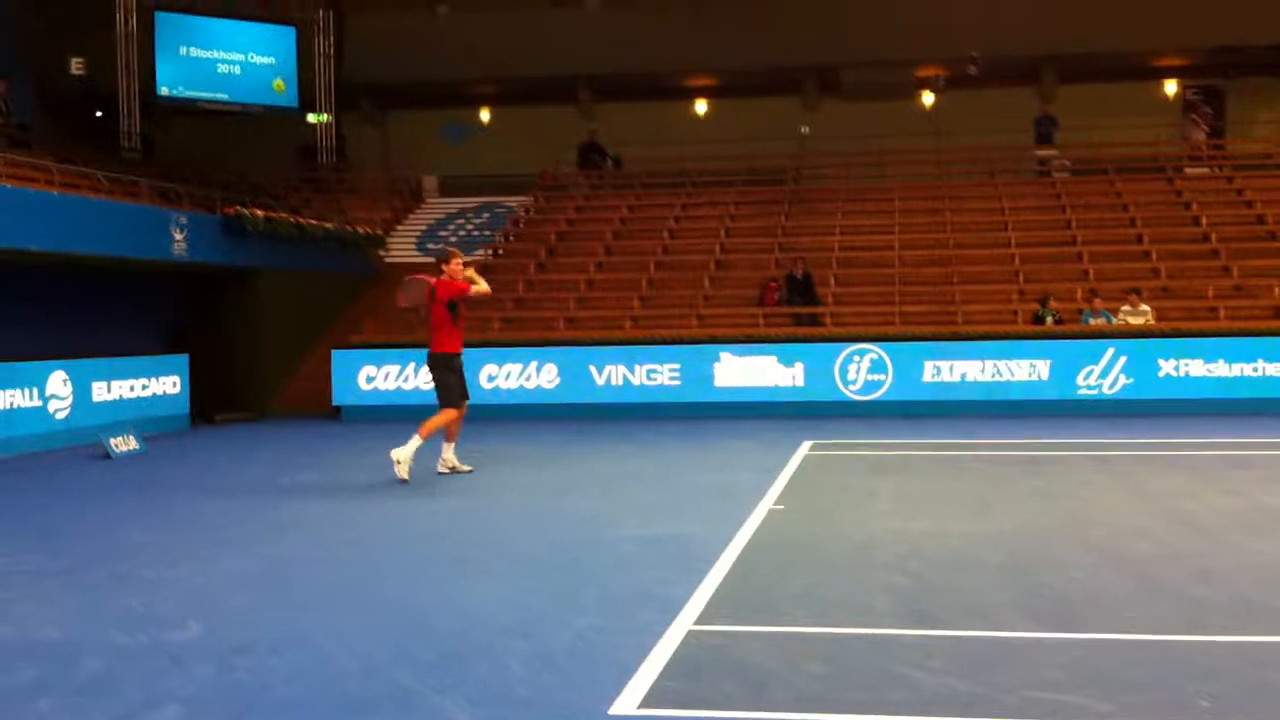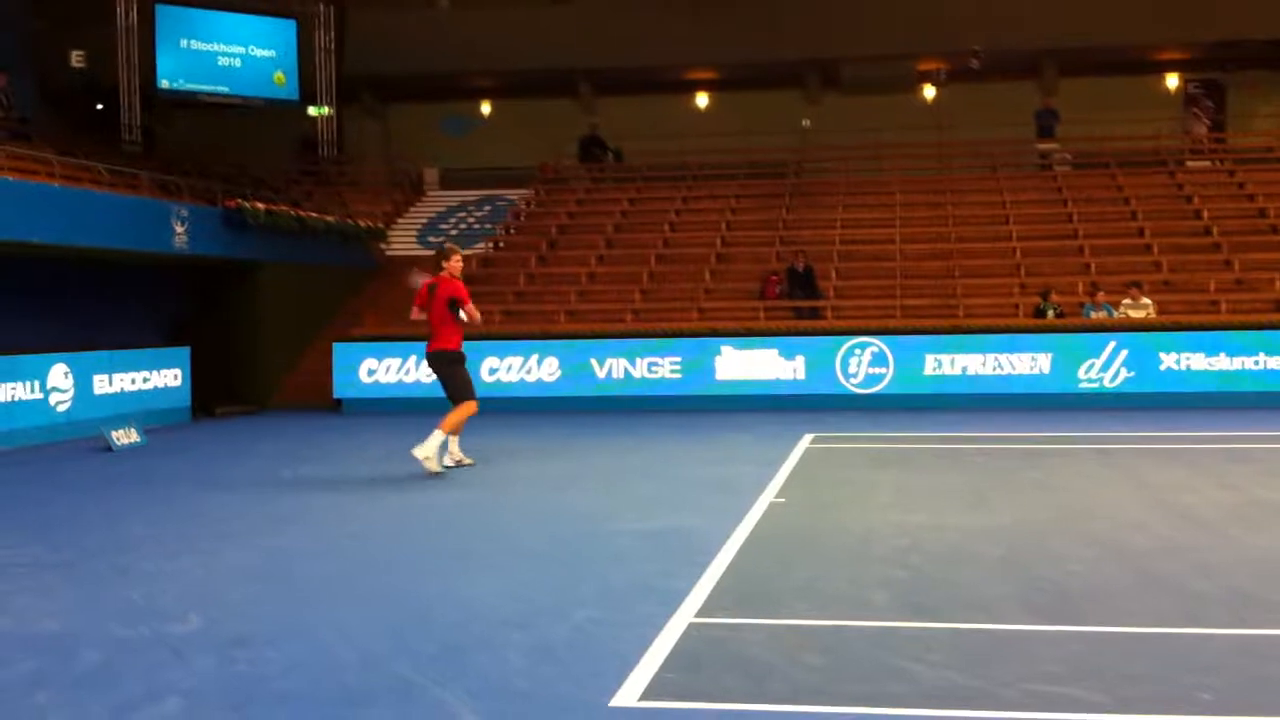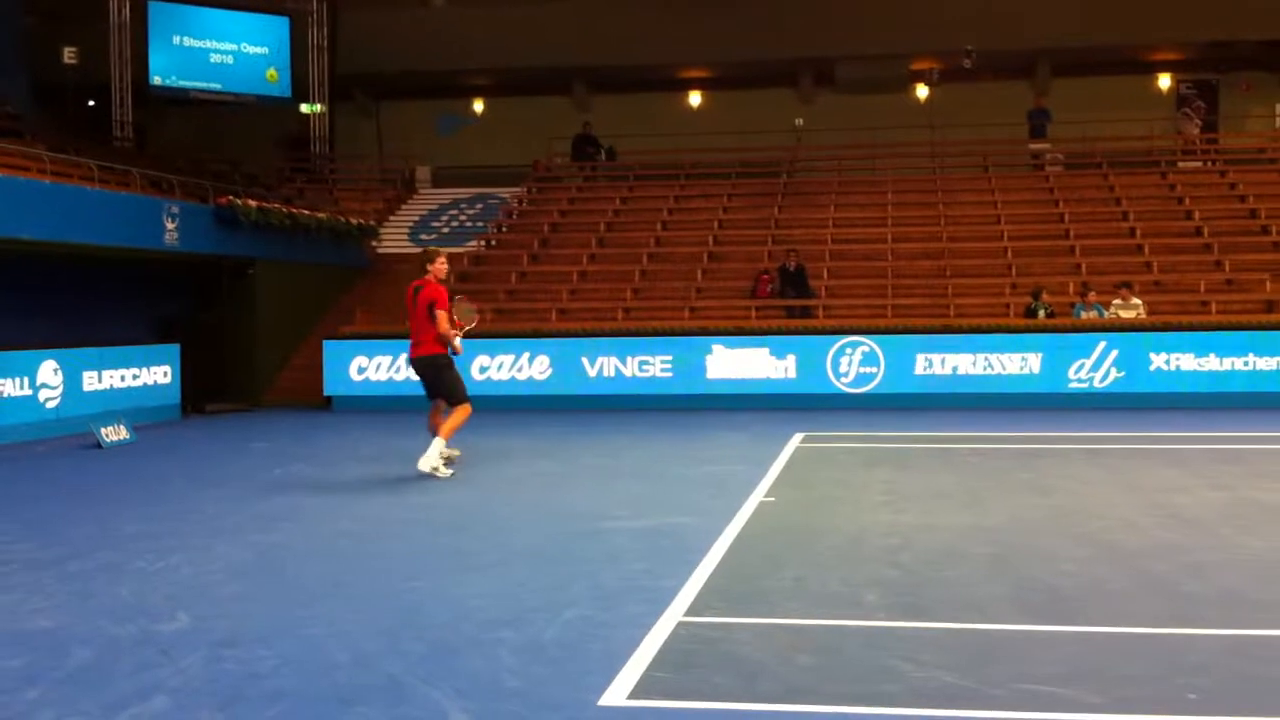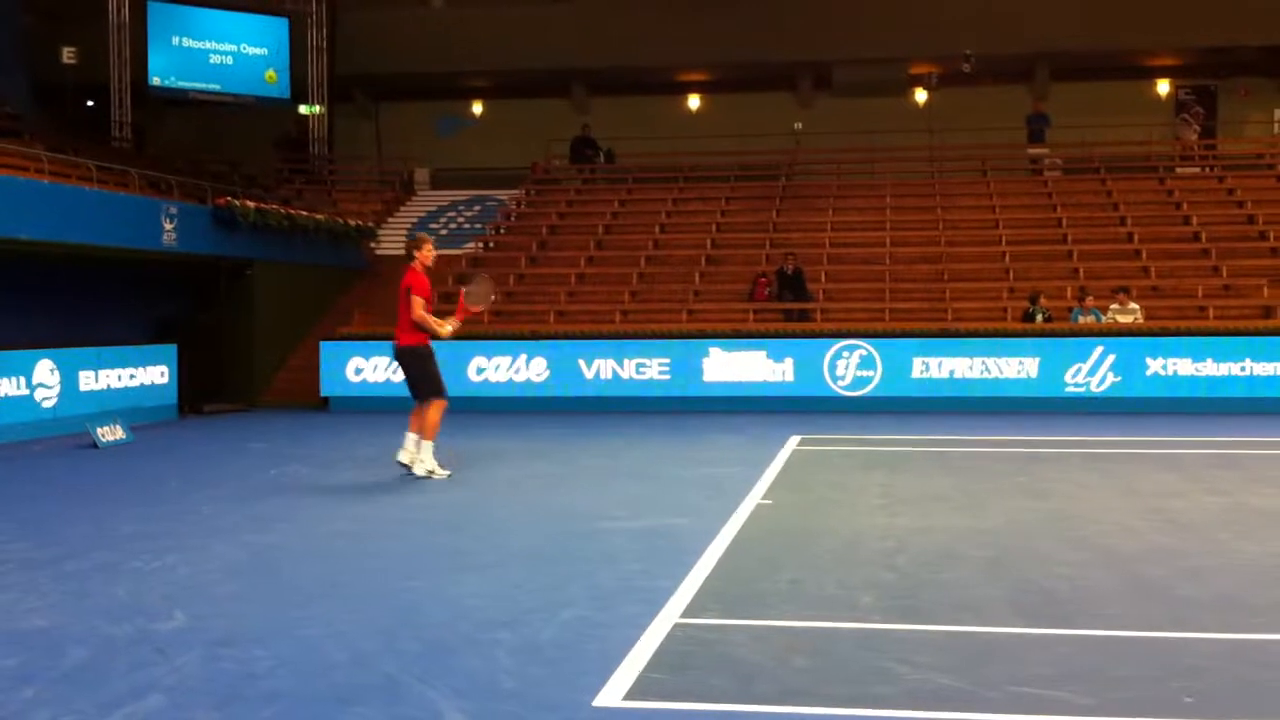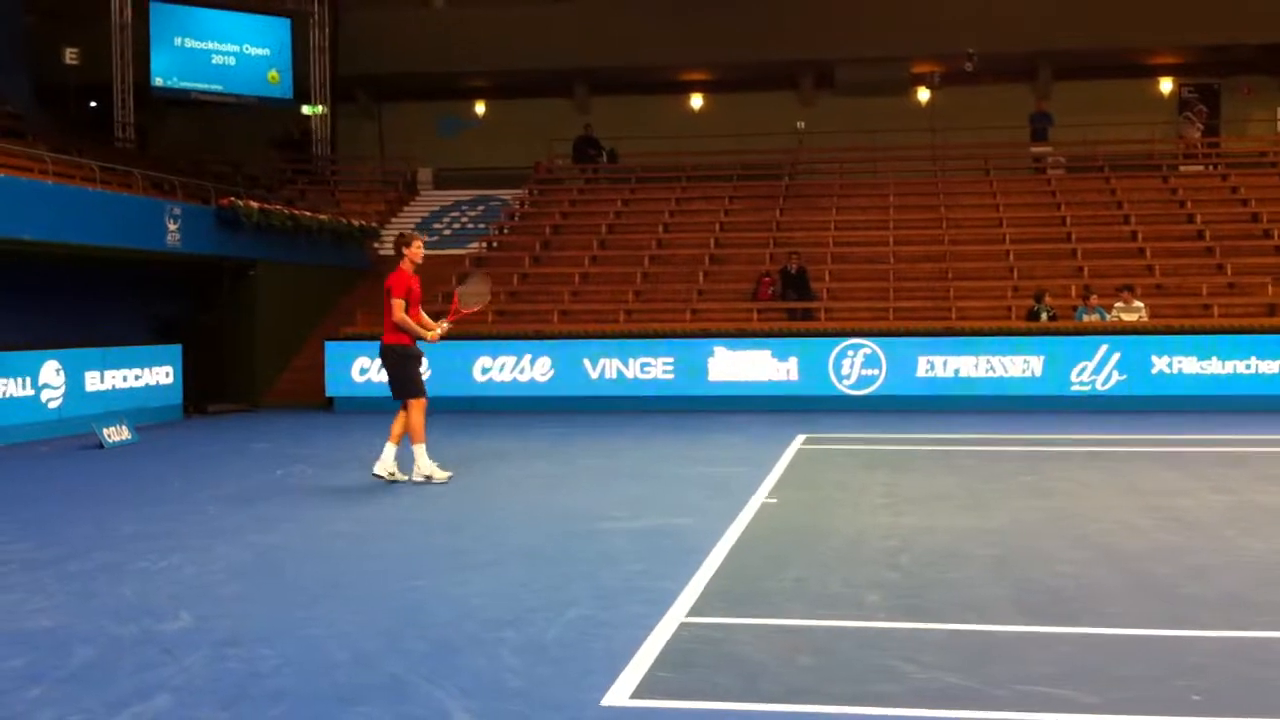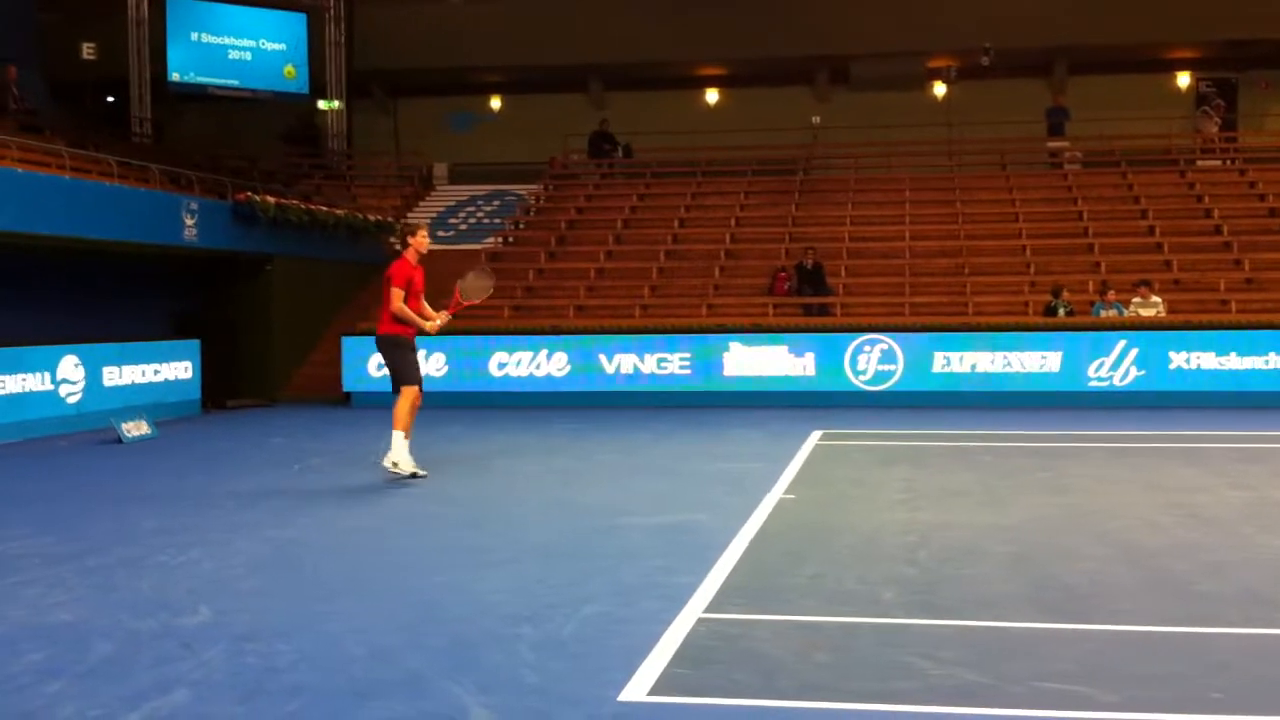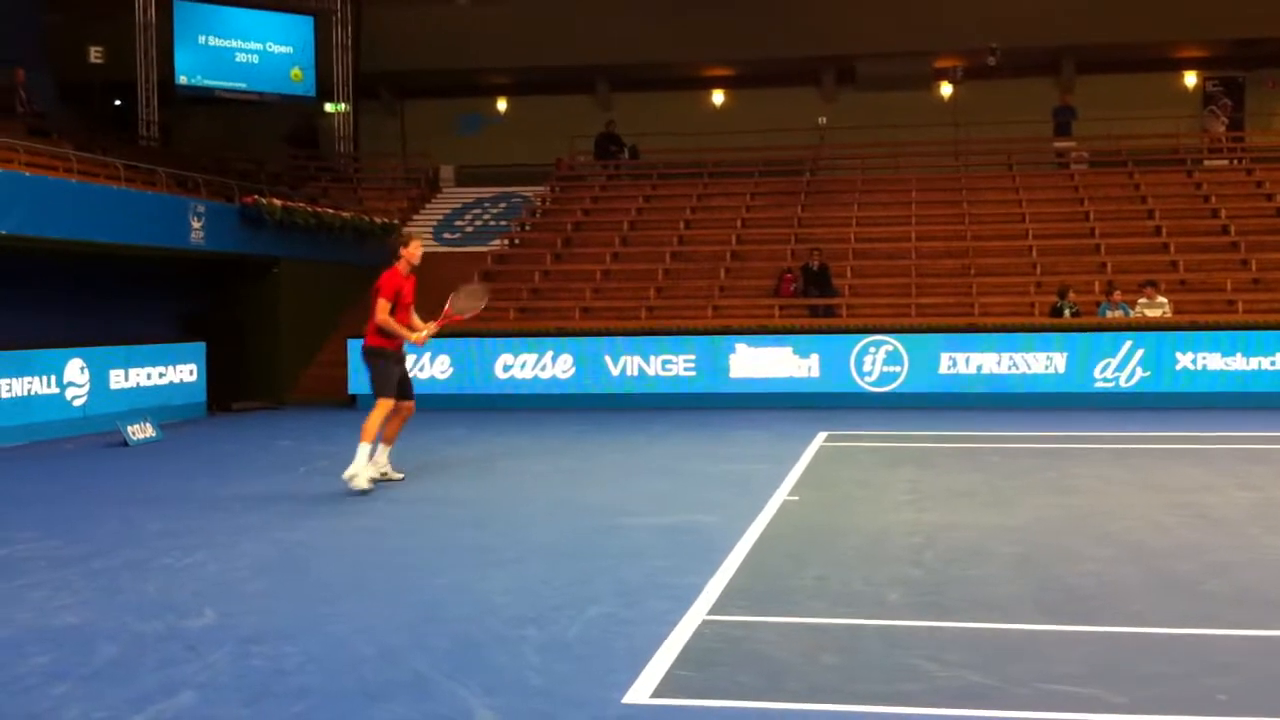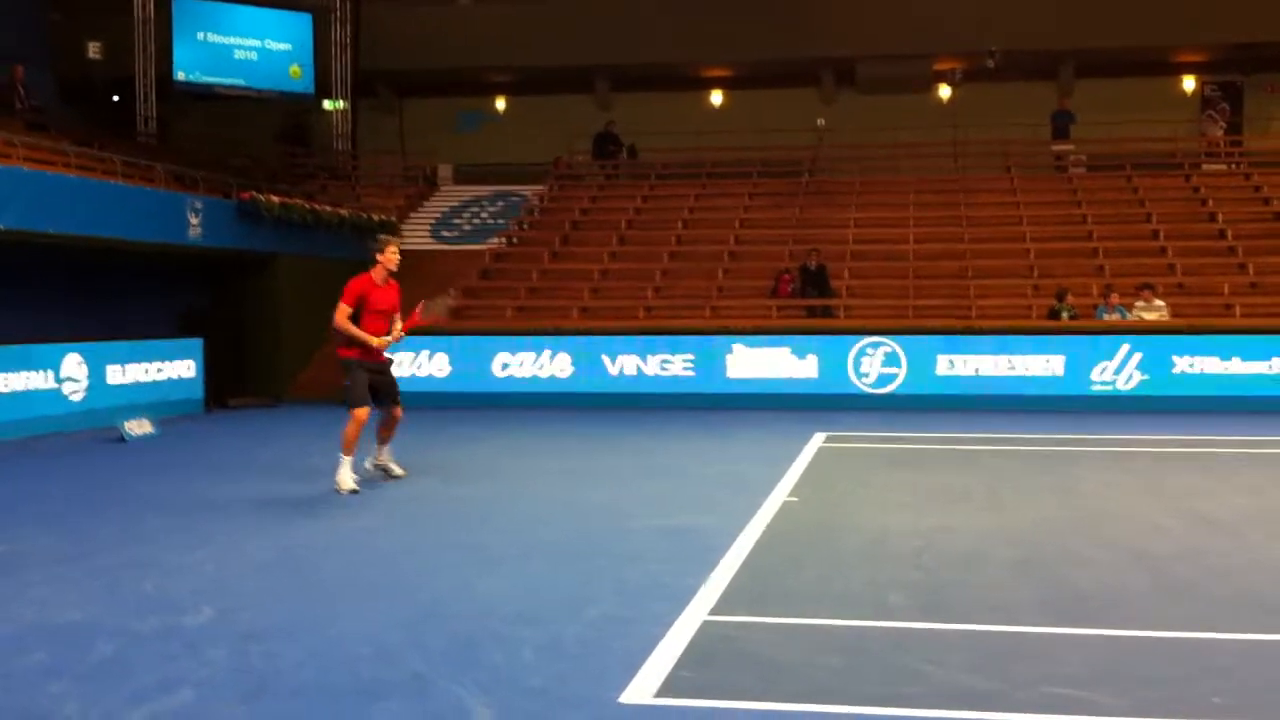
dt=0.2s
person 1, frame 1
left shoulder: (436, 287)
right shoulder: (451, 287)
right elbow: (485, 290)
right wrist: (473, 276)
left hip: (450, 356)
right hip: (444, 357)
left knee: (461, 408)
right knee: (450, 412)
left ankle: (447, 459)
right ankle: (405, 453)
person 1, frame 2
left shoulder: (427, 286)
right shoulder: (455, 287)
left elbow: (415, 315)
right elbow: (475, 318)
right wrist: (463, 315)
left hip: (436, 352)
right hip: (447, 353)
left knee: (460, 402)
right knee: (469, 406)
left ankle: (453, 453)
right ankle: (428, 448)
person 1, frame 3
left shoulder: (414, 288)
right shoulder: (438, 291)
right elbow: (443, 328)
left wrist: (449, 332)
right wrist: (454, 344)
left hip: (417, 357)
right hip: (435, 357)
left knee: (438, 403)
right knee: (463, 408)
left ankle: (439, 450)
right ankle: (431, 458)
person 1, frame 4
left shoulder: (409, 277)
right shoulder: (418, 278)
right elbow: (417, 314)
left wrist: (443, 324)
right wrist: (439, 332)
left hip: (403, 347)
right hip: (415, 347)
left knee: (423, 402)
right knee: (437, 401)
left ankle: (409, 452)
right ankle: (425, 461)
person 1, frame 5
left shoulder: (413, 278)
right shoulder: (399, 278)
left elbow: (416, 312)
right elbow: (398, 316)
left wrist: (435, 326)
right wrist: (425, 335)
left hip: (399, 348)
right hip: (398, 348)
left knee: (408, 406)
right knee: (417, 403)
left ankle: (386, 464)
right ankle: (423, 466)
person 1, frame 6
left shoulder: (418, 269)
right shoulder: (400, 268)
left elbow: (419, 302)
right elbow: (396, 306)
left wrist: (436, 317)
right wrist: (424, 325)
left hip: (403, 339)
right hip: (393, 337)
left knee: (413, 398)
right knee: (410, 391)
left ankle: (397, 456)
right ankle: (400, 455)
person 1, frame 7
left shoulder: (410, 280)
right shoulder: (389, 279)
right elbow: (380, 318)
left wrist: (423, 328)
right wrist: (409, 336)
left hip: (393, 351)
right hip: (380, 350)
left knee: (406, 407)
right knee: (385, 404)
left ankle: (379, 463)
right ankle: (358, 467)
person 1, frame 8
left shoulder: (394, 287)
right shoulder: (358, 284)
left elbow: (395, 319)
right elbow: (339, 321)
left wrist: (396, 331)
right wrist: (370, 339)
left hip: (377, 360)
right hip: (353, 359)
left knee: (395, 414)
right knee: (360, 414)
left ankle: (380, 458)
right ankle: (344, 472)
